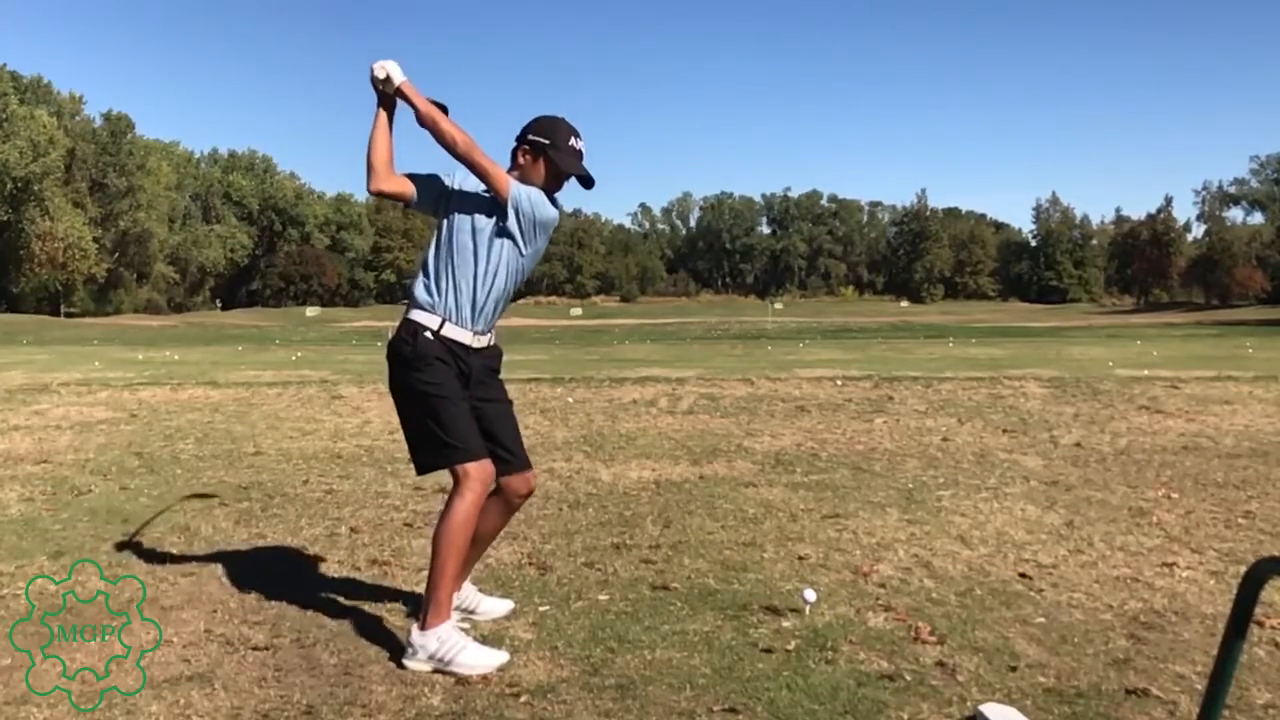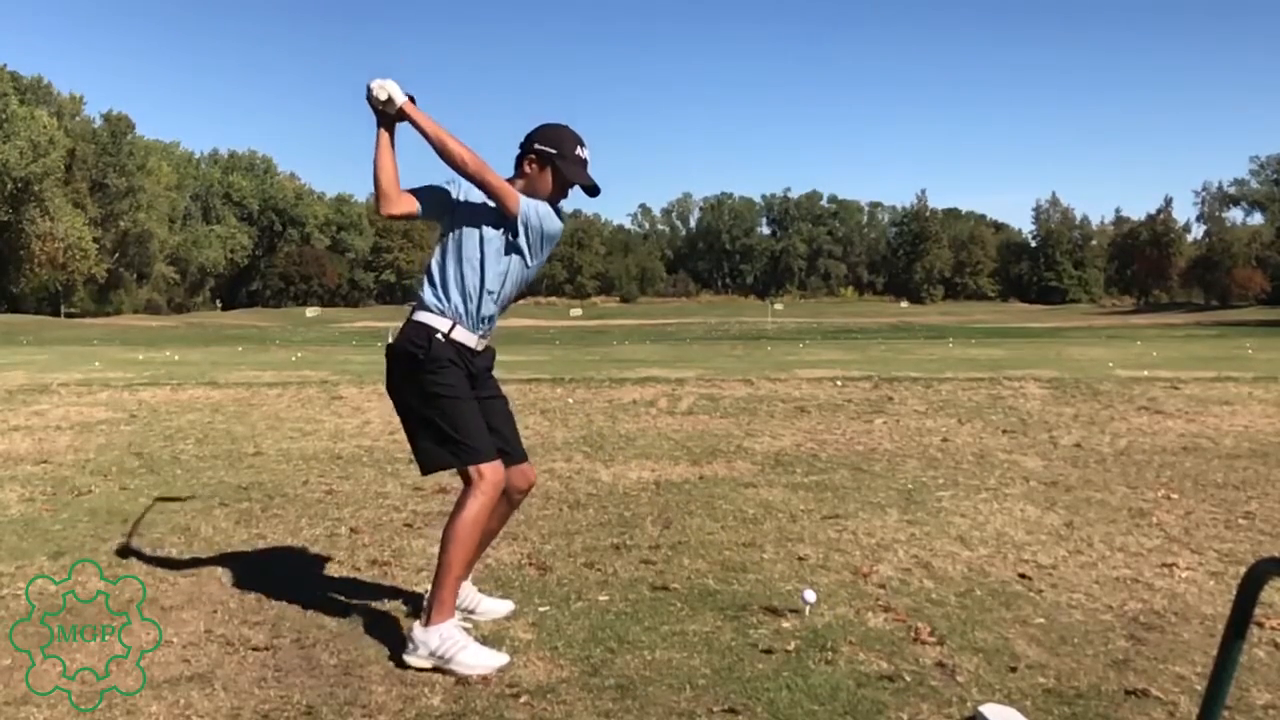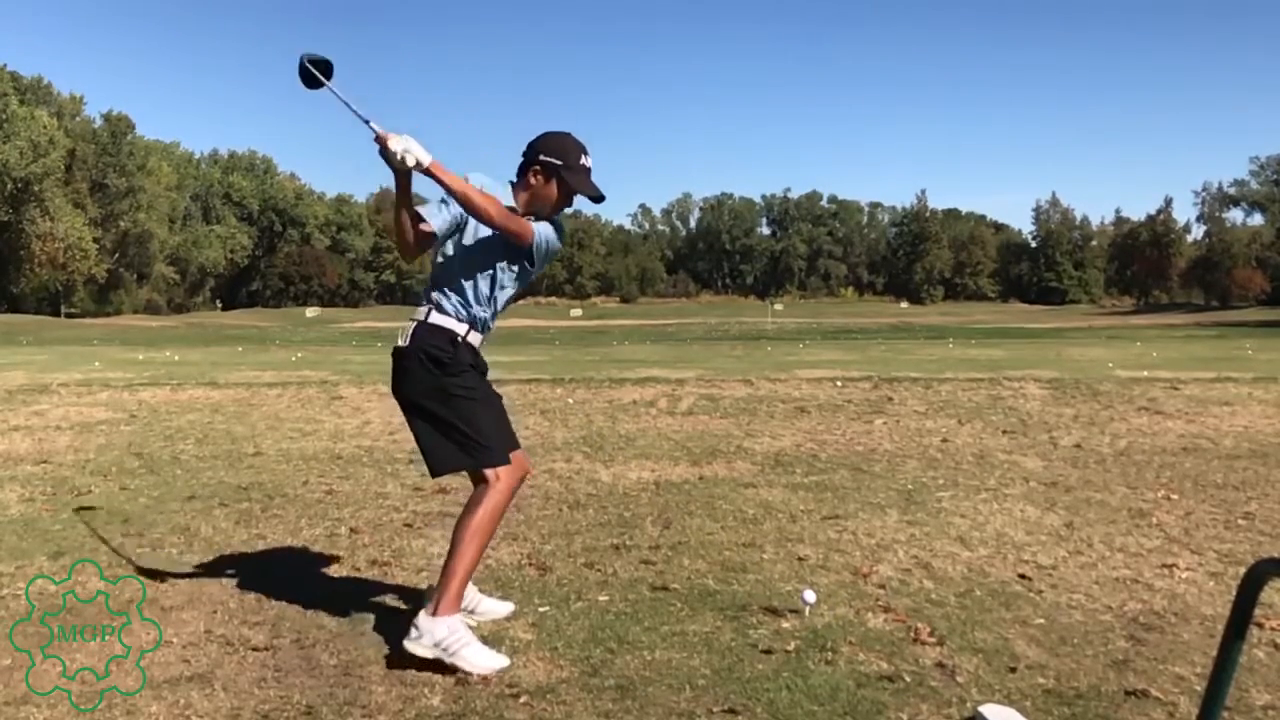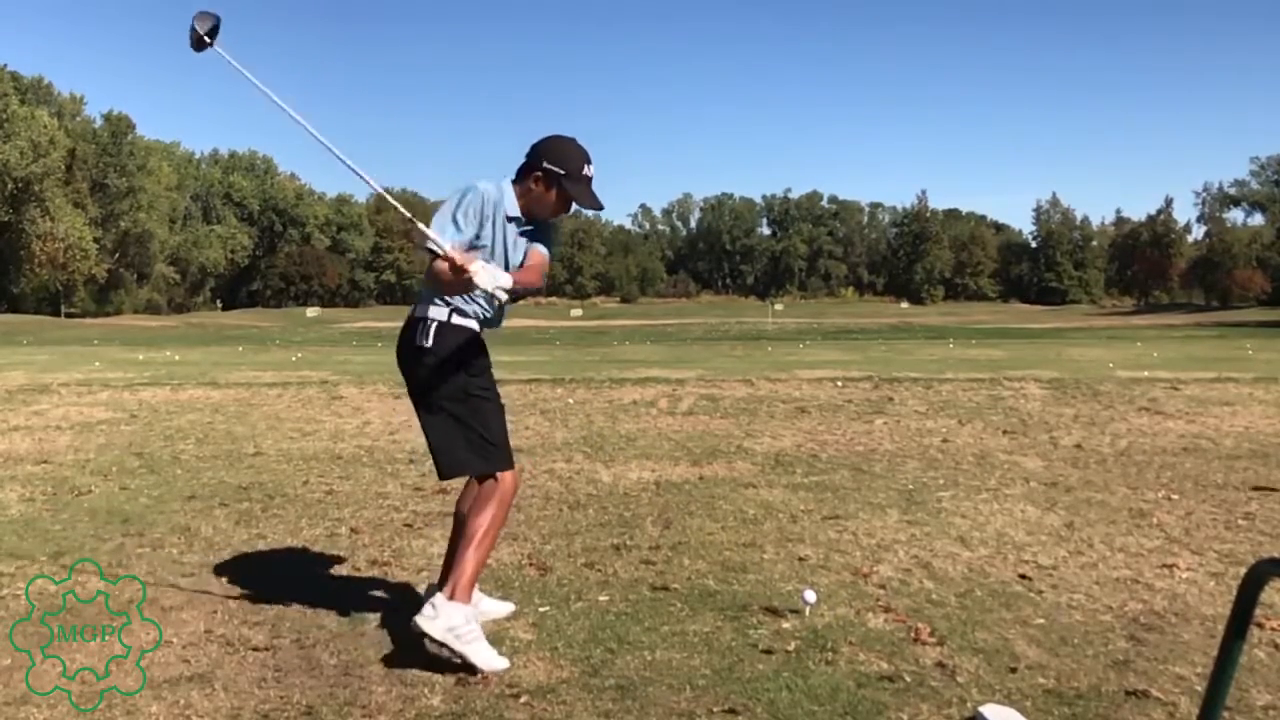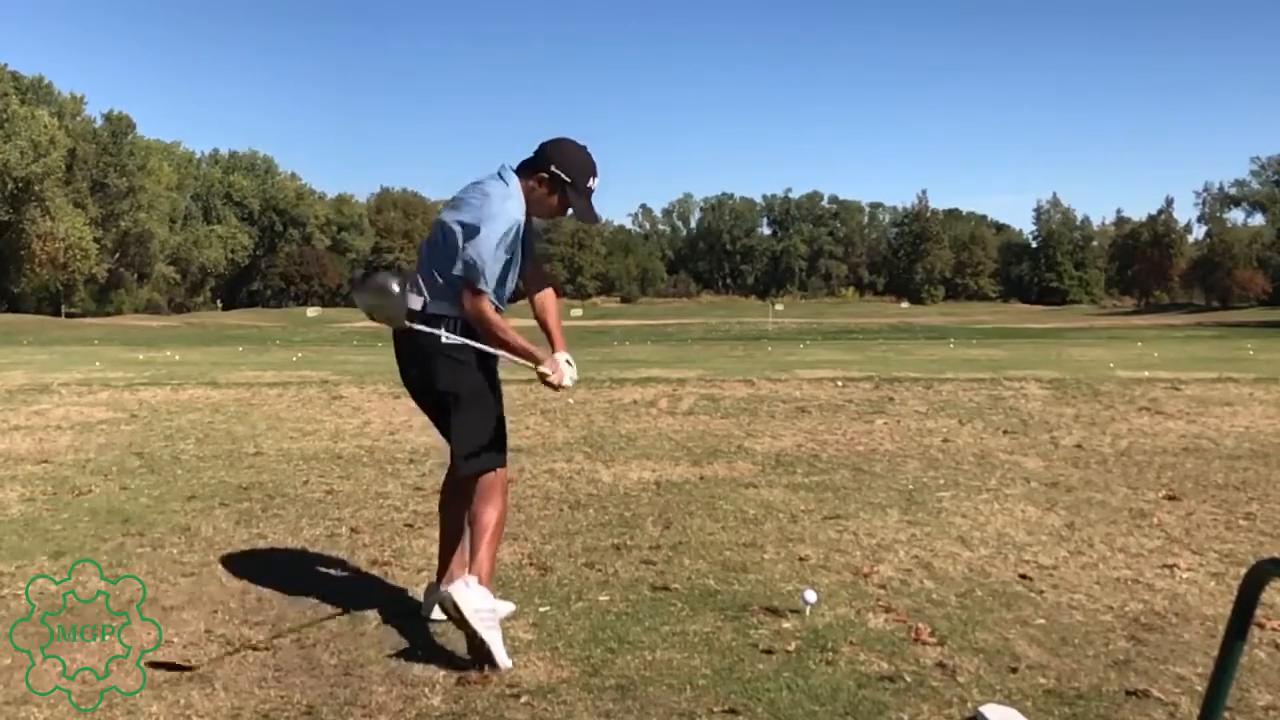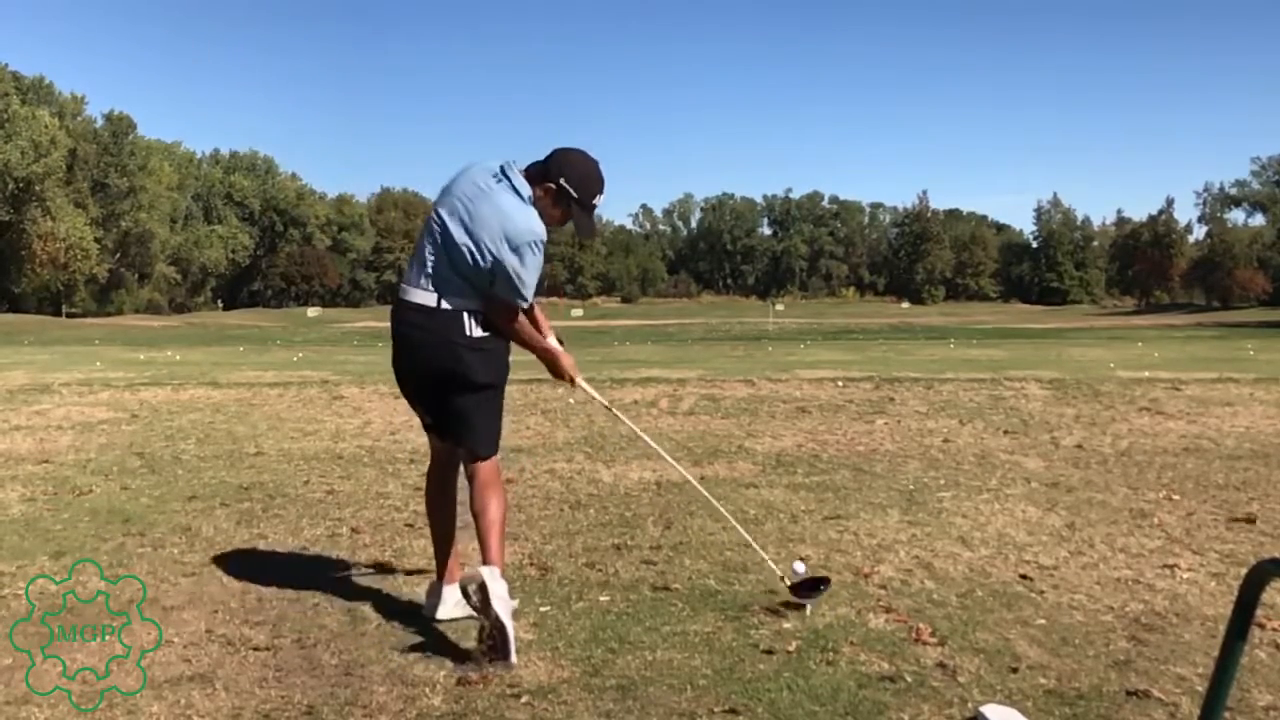
dt=0.4s
person 1, frame 1
left shoulder: (544, 214)
right shoulder: (459, 187)
left elbow: (465, 149)
right elbow: (381, 183)
left wrist: (406, 89)
right wrist: (386, 104)
left hip: (477, 356)
right hip: (426, 348)
left knee: (517, 483)
right knee: (475, 475)
left ankle: (453, 587)
right ankle: (432, 631)
person 1, frame 2
left shoulder: (548, 226)
right shoulder: (464, 194)
left elbow: (475, 169)
right elbow: (390, 204)
left wrist: (409, 109)
right wrist: (386, 126)
left hip: (471, 356)
right hip: (428, 350)
left knee: (518, 479)
right knee: (486, 476)
left ankle: (453, 587)
right ankle: (434, 629)
person 1, frame 3
left shoulder: (548, 234)
right shoulder: (473, 188)
left elbow: (503, 224)
right elbow: (411, 248)
left wrist: (430, 166)
right wrist: (404, 183)
left hip: (461, 354)
right hip: (433, 348)
left knee: (515, 466)
right knee: (496, 478)
left ankle: (455, 589)
right ankle: (438, 622)
person 1, frame 4
left shoulder: (539, 226)
right shoulder: (481, 197)
left elbow: (535, 272)
right elbow: (437, 272)
left wrist: (505, 279)
right wrist: (466, 269)
left hip: (456, 345)
right hip: (441, 341)
left knee: (488, 465)
right knee: (499, 478)
left ankle: (452, 587)
right ankle: (452, 607)
person 1, frame 5
left shoulder: (505, 196)
right shoulder: (504, 215)
left elbow: (534, 279)
right elbow: (474, 306)
left wrist: (559, 348)
right wrist: (537, 358)
left hip: (422, 334)
right hip: (449, 338)
left knee: (467, 457)
right knee: (489, 470)
left ankle: (448, 585)
right ankle: (474, 588)
person 1, frame 6
left shoulder: (479, 174)
right shoulder: (527, 230)
right elbow: (508, 316)
left wrist: (546, 330)
right wrist: (551, 356)
left hip: (411, 324)
right hip: (464, 335)
left knee: (444, 455)
right knee: (481, 463)
left ankle: (447, 586)
right ankle: (492, 577)
